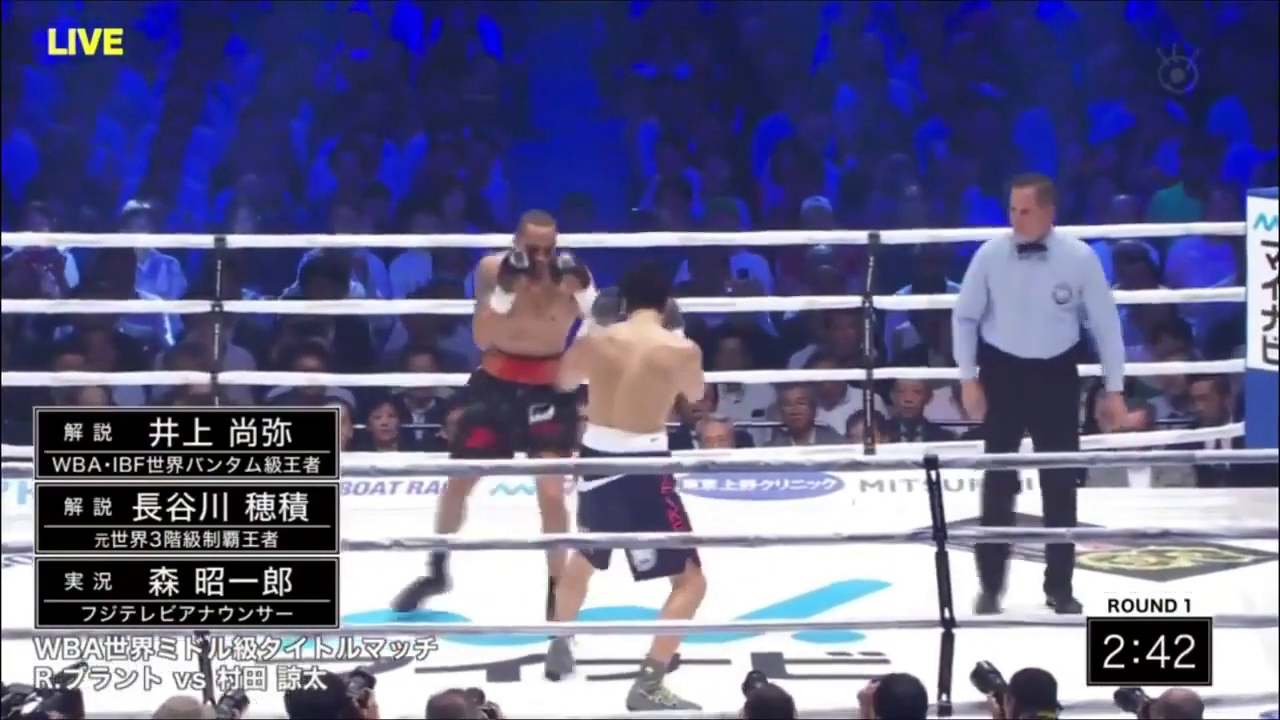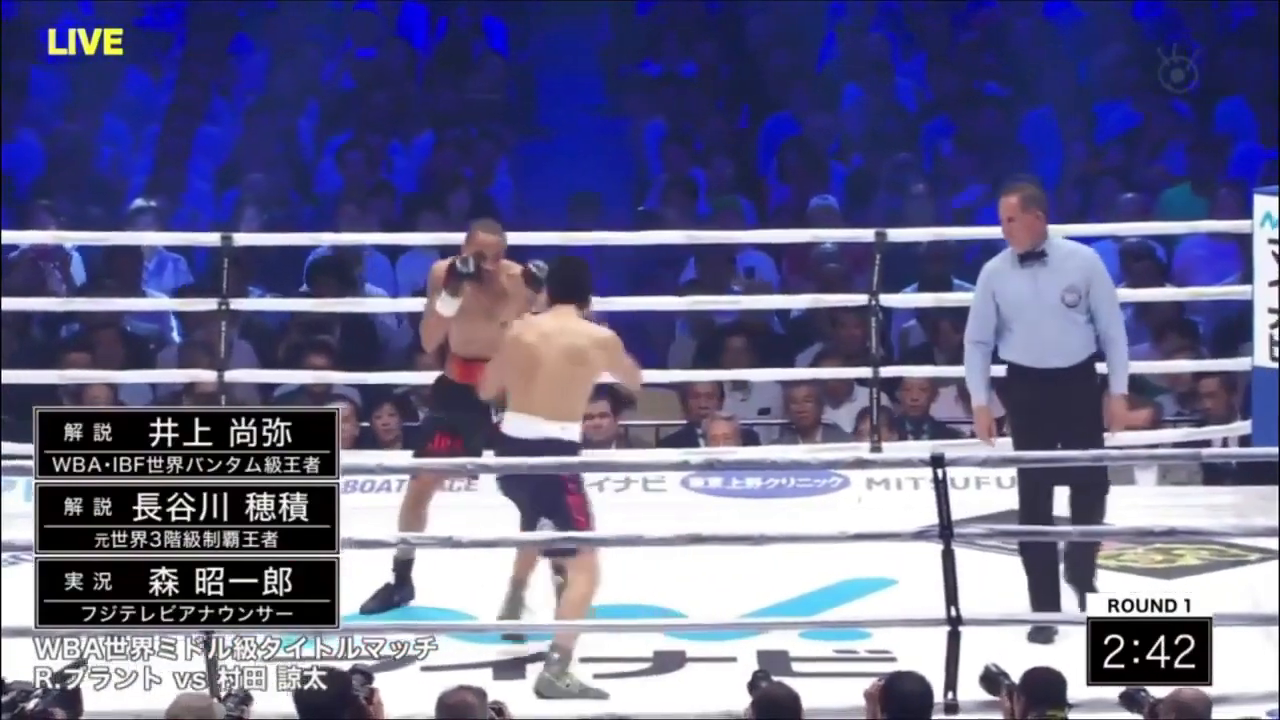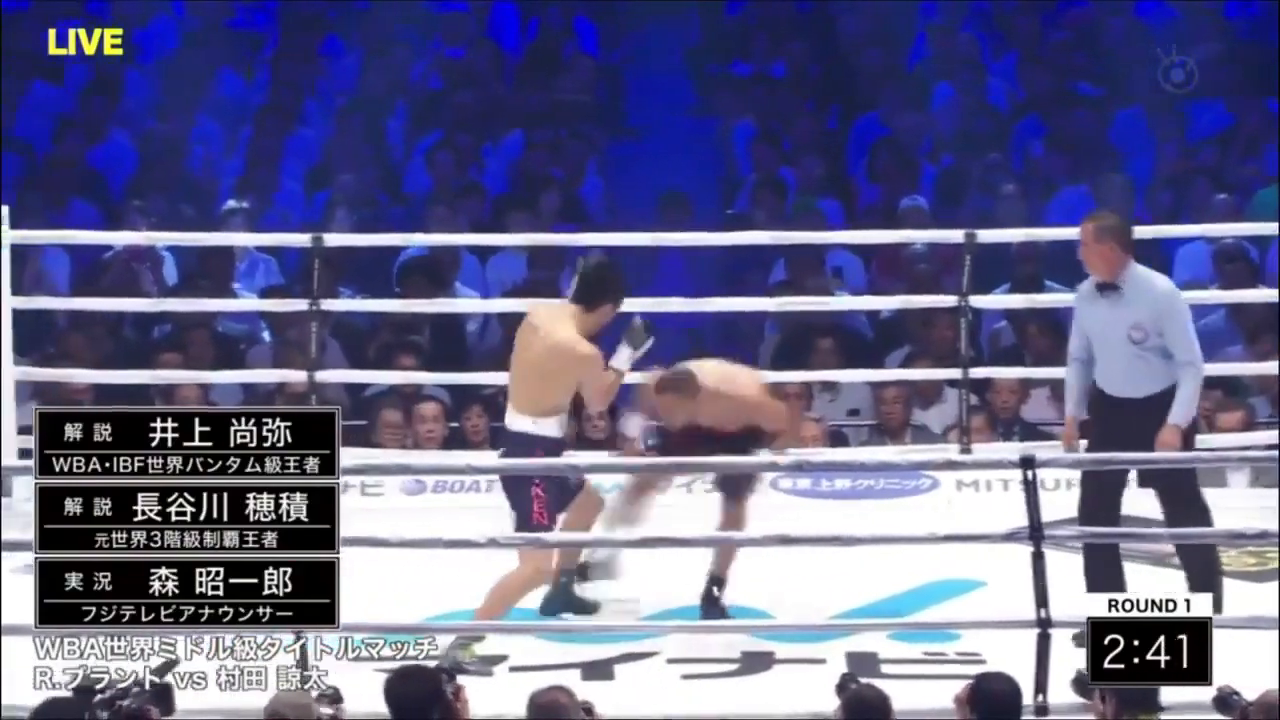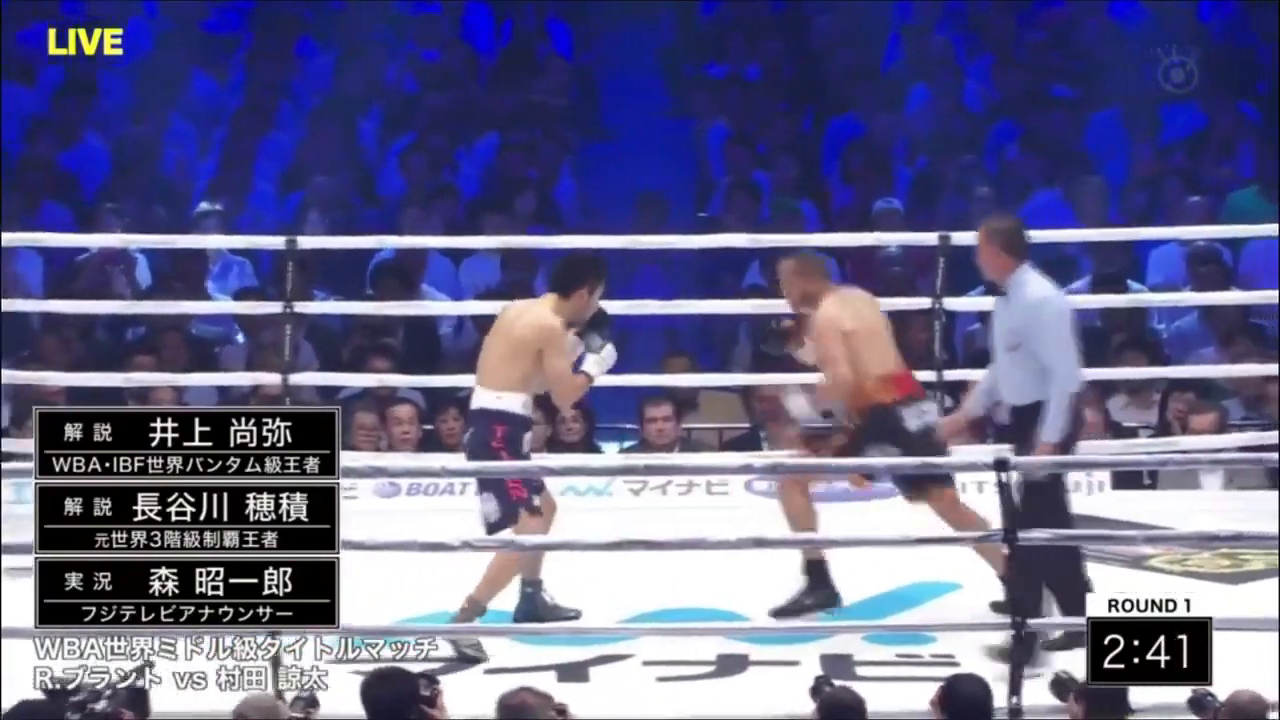
dt=0.5s
person 1, frame 1
left shoulder: (1079, 258)
right shoulder: (990, 255)
left elbow: (1105, 323)
right elbow: (965, 318)
left wrist: (1114, 389)
right wrist: (968, 378)
left hip: (1057, 374)
right hip: (1003, 372)
left knee: (1061, 481)
right knee: (1000, 477)
left ankle: (1058, 584)
right ankle: (991, 581)
person 1, frame 2
left shoulder: (1083, 261)
right shoulder: (994, 273)
left elbow: (1112, 328)
right elbow: (977, 342)
left wrist: (1118, 390)
right wrist: (980, 402)
left hip: (1079, 383)
right hip: (1026, 388)
left knee: (1092, 483)
right knee: (1034, 496)
left ankle: (1080, 567)
right ankle: (1045, 606)
person 1, frame 3
left shoulder: (1160, 293)
right shoulder: (1086, 295)
left elbow: (1191, 362)
right elbow: (1078, 358)
left wrist: (1178, 423)
right wrist: (1073, 413)
left hip: (1160, 411)
right hip: (1110, 410)
left knee: (1183, 508)
right knee: (1095, 508)
left ankle: (1207, 594)
person 1, frame 4
left shoulder: (1042, 300)
right shoulder: (1006, 298)
left elbow: (1063, 376)
left wrist: (1048, 441)
right wrist: (968, 412)
left hip: (1047, 420)
right hip: (1024, 417)
left knee: (1029, 523)
right knee: (1048, 521)
left ankle: (1027, 635)
right ankle: (1074, 620)
person 2, frame 1
left shoulder: (596, 339)
right shoulder: (683, 351)
left elbow: (564, 380)
right elbow: (695, 394)
left hip: (596, 462)
right hip: (642, 472)
left knee: (583, 558)
right knee: (689, 582)
left ankle: (558, 648)
right ankle: (648, 685)
person 2, frame 2
left shoulder: (520, 330)
right shoulder: (601, 339)
left elbow: (487, 389)
right elbow: (633, 382)
left hip: (513, 447)
right hip: (555, 455)
left knee: (537, 527)
right knee: (583, 569)
left ankle: (513, 603)
right ankle: (555, 670)
person 2, frame 3
left shoulder: (538, 315)
right shoulder: (579, 351)
right elbow: (598, 401)
left wrist: (577, 287)
right wrist: (627, 354)
left hip: (532, 440)
right hip: (532, 450)
left knee: (588, 501)
right knee: (537, 565)
left ankle: (562, 590)
right ankle: (463, 644)
person 2, frame 4
left shoulder: (521, 310)
right shoulder: (550, 325)
right elbow: (564, 397)
left wrist: (578, 339)
right wrist: (596, 361)
left hip: (499, 425)
right hip: (499, 429)
left knee: (544, 508)
right knee: (529, 529)
left ankle: (532, 598)
right ankle: (465, 618)
person 3, frame 1
left shoulder: (569, 275)
right shoulder: (491, 267)
right elbow: (482, 339)
left wrist: (583, 286)
right wrist: (506, 287)
left hip: (548, 386)
right hip: (496, 381)
left knee: (550, 494)
right knee: (459, 480)
left ankle: (556, 594)
right ankle: (436, 571)
person 3, frame 2
left shoulder: (520, 280)
right shoulder: (443, 273)
right elbow: (429, 343)
left wrist: (541, 294)
right wrist: (451, 293)
right hip: (458, 385)
right knee: (421, 483)
right ankle: (401, 579)
person 3, frame 3
left shoulder: (741, 397)
right shoulder: (659, 388)
left elbow: (785, 424)
right wrist: (635, 432)
left hip: (749, 428)
right hip: (704, 425)
left knee: (734, 506)
right knee: (644, 482)
left ankle: (713, 591)
right ankle: (606, 554)
person 3, frame 4
left shoulder: (825, 318)
right shoulder: (858, 299)
left elbow: (842, 381)
left wrist: (800, 406)
right wrist: (809, 350)
left hip: (881, 413)
right hip: (911, 405)
left knee: (792, 479)
right knee: (948, 504)
left ankle: (819, 585)
